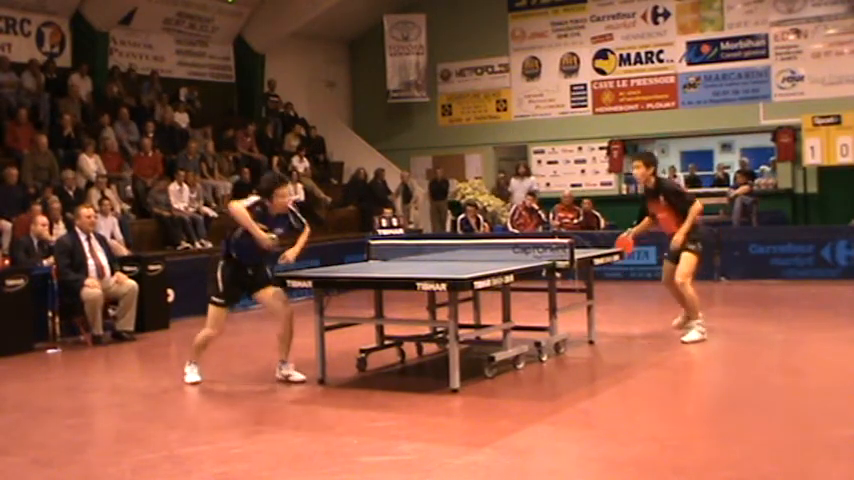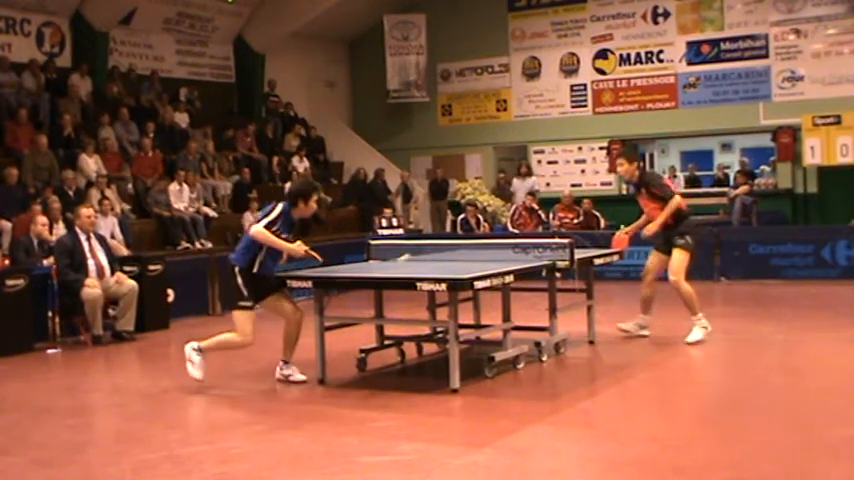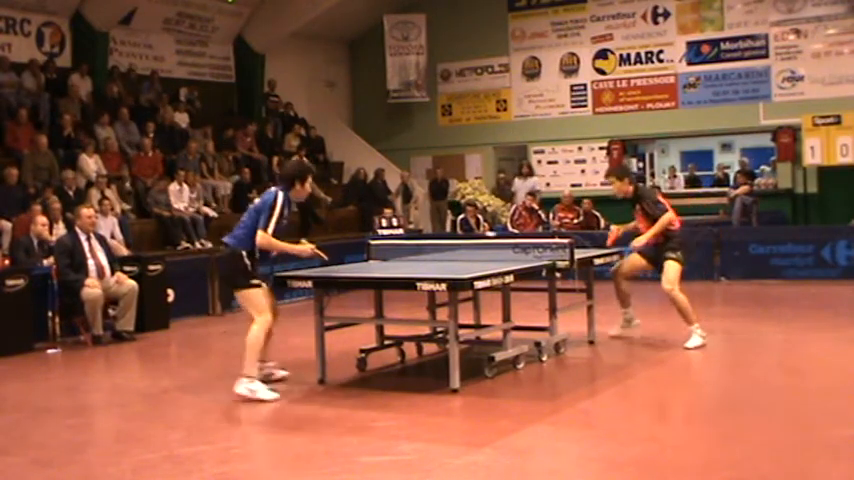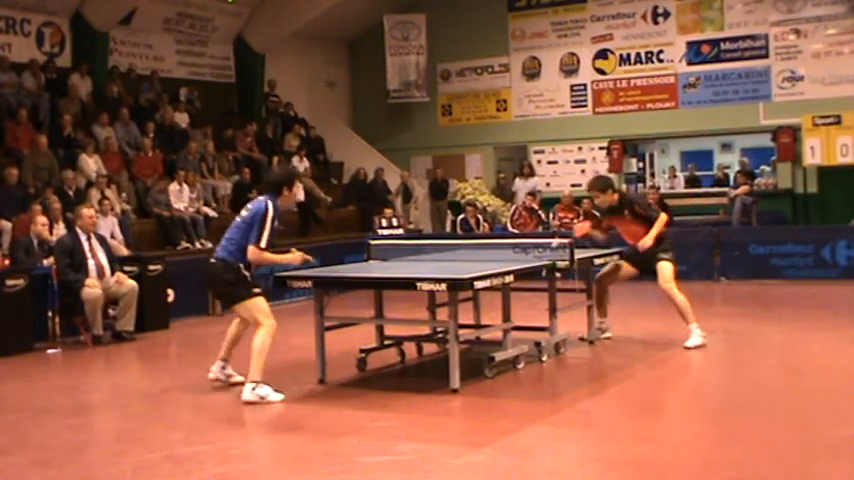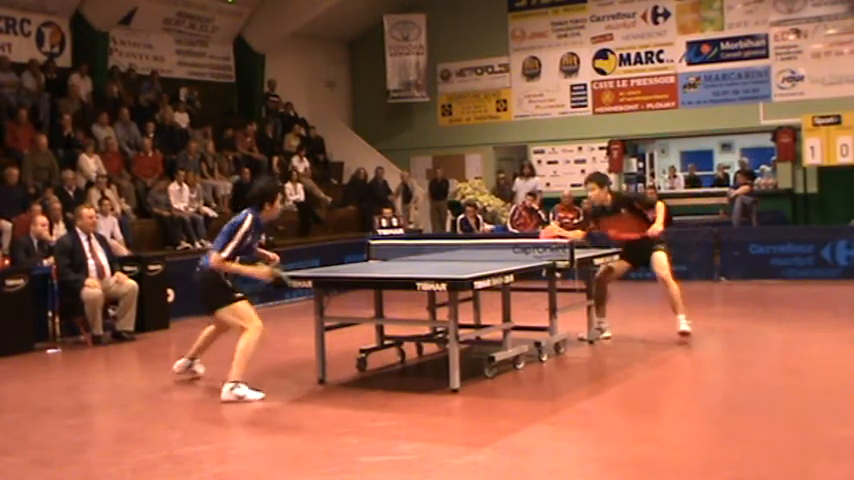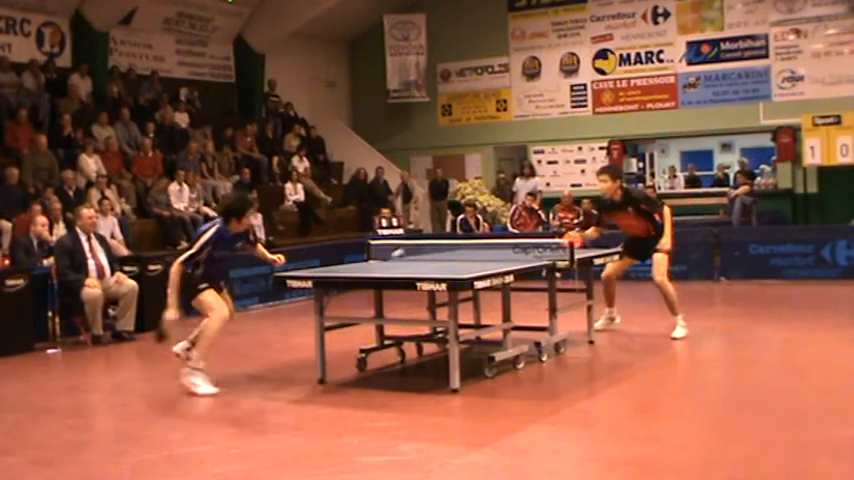
dt=0.2s
person 1, frame 1
left shoulder: (287, 212)
right shoulder: (255, 205)
left elbow: (305, 229)
right elbow: (235, 207)
left wrist: (294, 250)
right wrist: (258, 234)
left hip: (256, 268)
right hip: (231, 268)
left knee: (286, 312)
right knee: (214, 329)
left ankle: (283, 366)
right ankle: (192, 364)
person 1, frame 2
left shoulder: (293, 218)
right shoulder: (279, 210)
right elbow: (256, 232)
left wrist: (295, 249)
right wrist: (289, 248)
left hip: (263, 275)
right hip: (244, 273)
left knee: (295, 316)
right knee: (244, 338)
left ankle: (285, 367)
right ankle: (197, 349)
person 1, frame 3
left shoulder: (276, 194)
right shoulder: (278, 198)
right elbow: (262, 239)
left wrist: (296, 248)
right wrist: (296, 249)
left hip: (241, 258)
right hip: (238, 258)
left knee: (271, 311)
right knee: (263, 318)
left ankle: (262, 365)
right ankle: (248, 380)
person 1, frame 4
left shoulder: (261, 202)
right shoulder: (268, 209)
right elbow: (253, 255)
right wrist: (287, 259)
left hip: (222, 268)
right hip: (230, 271)
left knee: (248, 318)
right knee: (267, 324)
left ankle: (221, 367)
right ankle: (254, 386)
person 1, frame 5
left shoulder: (255, 219)
right shoulder: (246, 223)
right elbow: (216, 261)
left wrist: (265, 254)
right wrist: (252, 271)
left hip: (216, 279)
right hip: (214, 279)
left knee: (224, 324)
right knee: (254, 327)
left ankle: (187, 362)
right ankle: (233, 385)
person 1, frame 6
left shoulder: (242, 230)
right shoulder: (211, 234)
left elbow: (254, 245)
right elbow: (177, 266)
left wrist: (270, 258)
right wrist: (172, 306)
left hip: (214, 275)
right hip: (193, 277)
left knee: (227, 315)
right knee: (220, 315)
left ankle: (187, 347)
right ankle: (194, 371)
person 2, frame 1
left shoulder: (667, 187)
right shoulder: (648, 193)
left elbow: (696, 206)
right elbow: (651, 218)
left wrist: (682, 232)
right wrist: (633, 232)
left hip: (690, 237)
right hip: (676, 238)
left knee: (681, 280)
right knee: (668, 281)
left ankle: (698, 327)
right ankle: (690, 314)
person 2, frame 2
left shoulder: (650, 180)
right shoulder: (638, 186)
left elbow: (676, 200)
left wrist: (656, 224)
right wrist: (632, 228)
left hip: (680, 229)
right hip: (665, 233)
left knee: (675, 279)
right knee: (648, 276)
left ankle: (700, 323)
right ankle: (642, 323)
person 2, frame 3
left shoulder: (644, 195)
right shoulder: (633, 198)
left elbow: (668, 217)
left wrist: (645, 237)
right wrist: (623, 228)
left hip: (670, 244)
right hip: (654, 245)
left knee: (669, 288)
right knee: (617, 273)
left ankle: (696, 332)
right ankle: (628, 319)
person 2, frame 4
left shoulder: (633, 200)
right shoulder: (608, 210)
left elbow: (662, 217)
right elbow: (603, 234)
left wrist: (650, 237)
right wrist: (589, 230)
left hip: (657, 247)
right hip: (637, 251)
left knee: (668, 287)
right knee: (601, 279)
left ankle: (696, 332)
right ankle: (602, 326)
person 2, frame 5
left shoulder: (627, 199)
right shoulder: (596, 211)
left elbow: (659, 205)
right elbow: (580, 233)
left wrist: (659, 224)
right wrist: (560, 232)
left hip: (651, 241)
right hip: (630, 246)
left knee: (664, 276)
right knee: (601, 279)
left ankle: (682, 320)
right ankle: (600, 325)
person 2, frame 6
left shoulder: (636, 197)
right shoulder: (606, 205)
left elbow: (665, 210)
right elbow: (596, 231)
left wrist: (667, 238)
right wrist: (579, 235)
left hip: (656, 239)
right hip: (635, 240)
left knee: (660, 279)
right knee: (607, 276)
left ankle: (679, 322)
right ankle: (610, 314)
person 3, frame 1
left shoulder: (100, 238)
right shoulder: (65, 242)
left elbow: (112, 260)
right elbow: (63, 272)
left wrist: (117, 272)
right wrist: (84, 280)
left hip: (108, 281)
right hip: (84, 285)
left knee: (131, 286)
right knee: (94, 294)
left ankle: (122, 329)
right ankle: (97, 334)
person 3, frame 2
left shoulder: (100, 238)
right shoulder: (65, 242)
left elbow: (112, 260)
right elbow: (63, 272)
left wrist: (117, 272)
right wrist: (84, 280)
left hip: (108, 281)
right hip: (84, 284)
left knee: (131, 286)
right knee: (95, 294)
left ankle: (122, 329)
right ankle: (97, 334)
person 3, frame 3
left shoulder: (99, 238)
right shoulder: (65, 242)
left elbow: (112, 260)
right elbow: (63, 272)
left wrist: (117, 272)
right wrist: (84, 280)
left hip: (108, 281)
right hip: (84, 285)
left knee: (131, 286)
right knee: (95, 294)
left ankle: (122, 329)
right ankle: (97, 334)
person 3, frame 4
left shoulder: (100, 238)
right shoulder: (65, 242)
left elbow: (112, 261)
right elbow: (63, 272)
left wrist: (117, 272)
right wrist: (84, 280)
left hip: (108, 281)
right hip: (84, 285)
left knee: (131, 286)
right knee: (95, 294)
left ankle: (122, 329)
right ankle: (97, 334)
person 3, frame 5
left shoulder: (100, 238)
right shoulder: (65, 242)
left elbow: (112, 261)
right elbow: (63, 272)
left wrist: (117, 272)
right wrist: (84, 280)
left hip: (108, 281)
right hip: (84, 285)
left knee: (131, 286)
right knee: (95, 294)
left ankle: (122, 329)
right ankle: (97, 334)
person 3, frame 6
left shoulder: (100, 238)
right shoulder: (65, 242)
left elbow: (112, 260)
right elbow: (63, 272)
left wrist: (117, 271)
right wrist: (84, 280)
left hip: (108, 281)
right hip: (84, 285)
left knee: (131, 286)
right knee: (95, 294)
left ankle: (122, 329)
right ankle: (97, 334)
